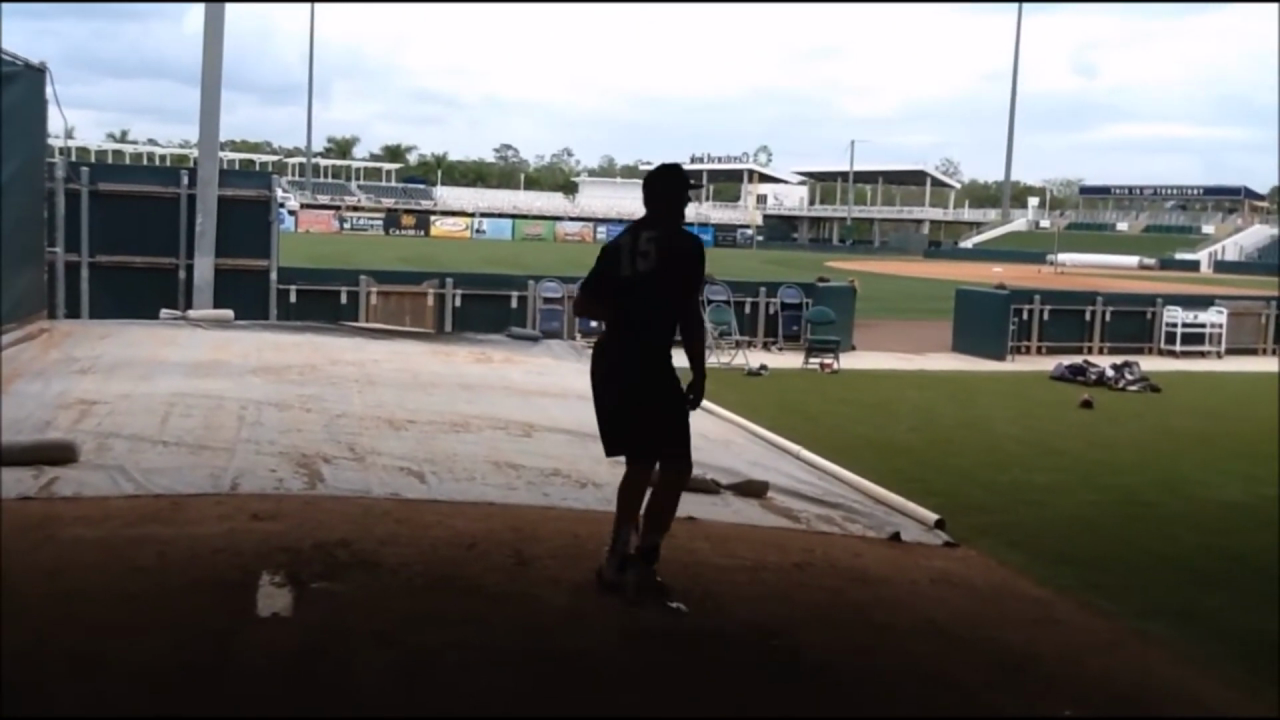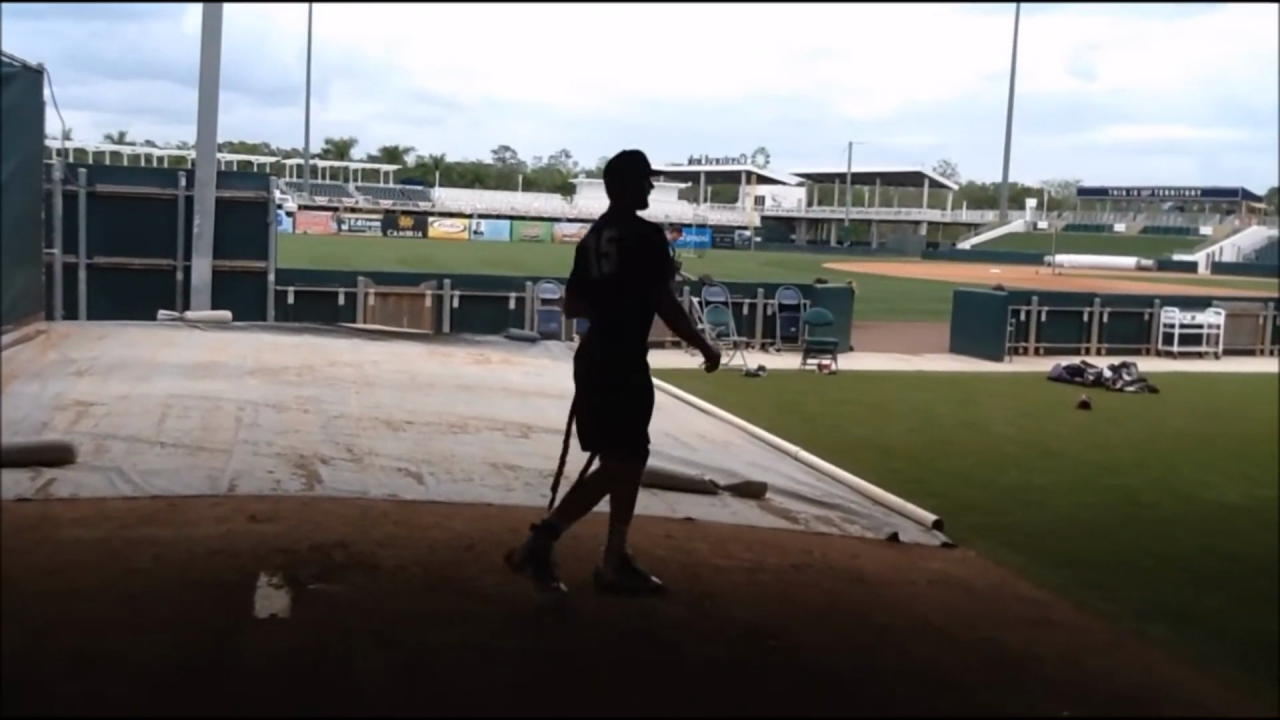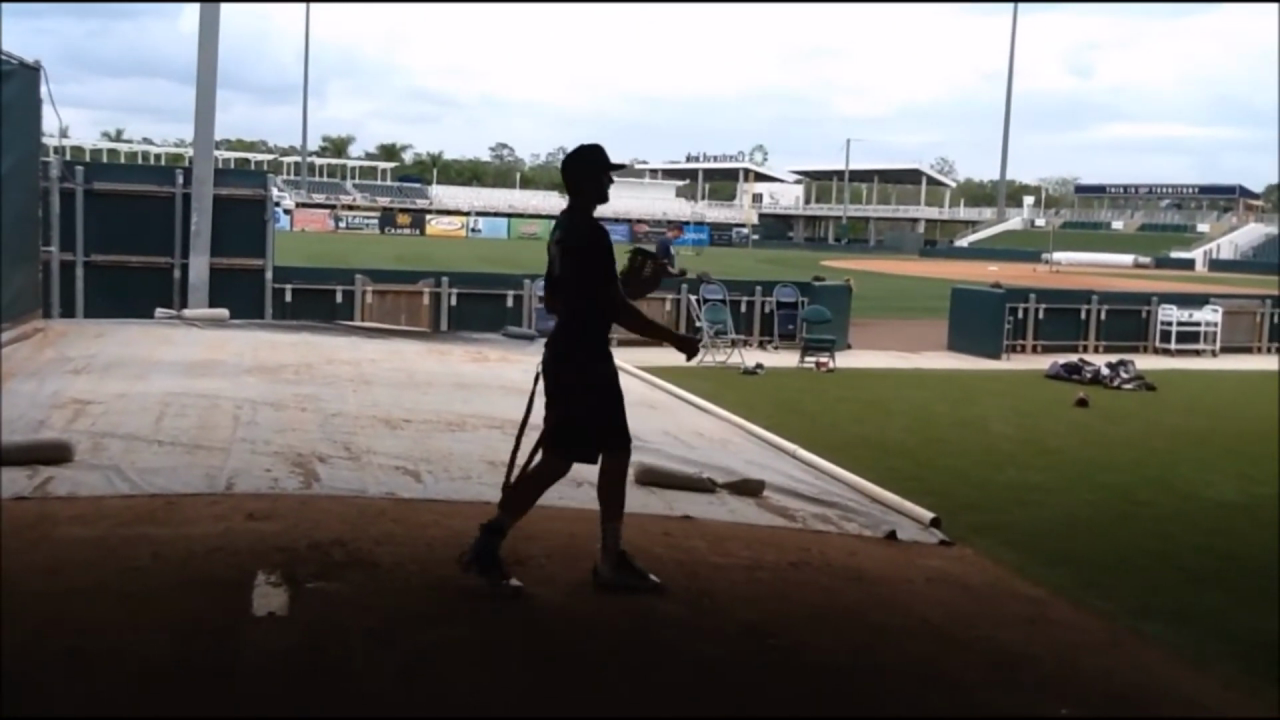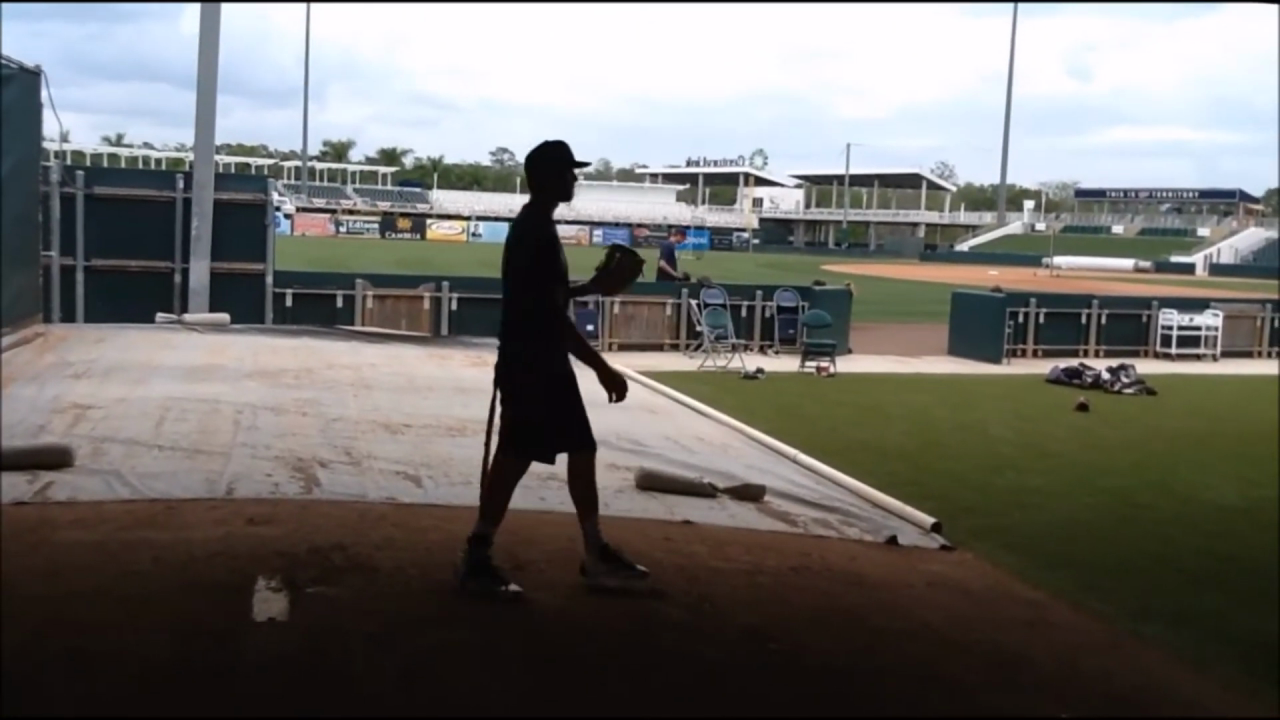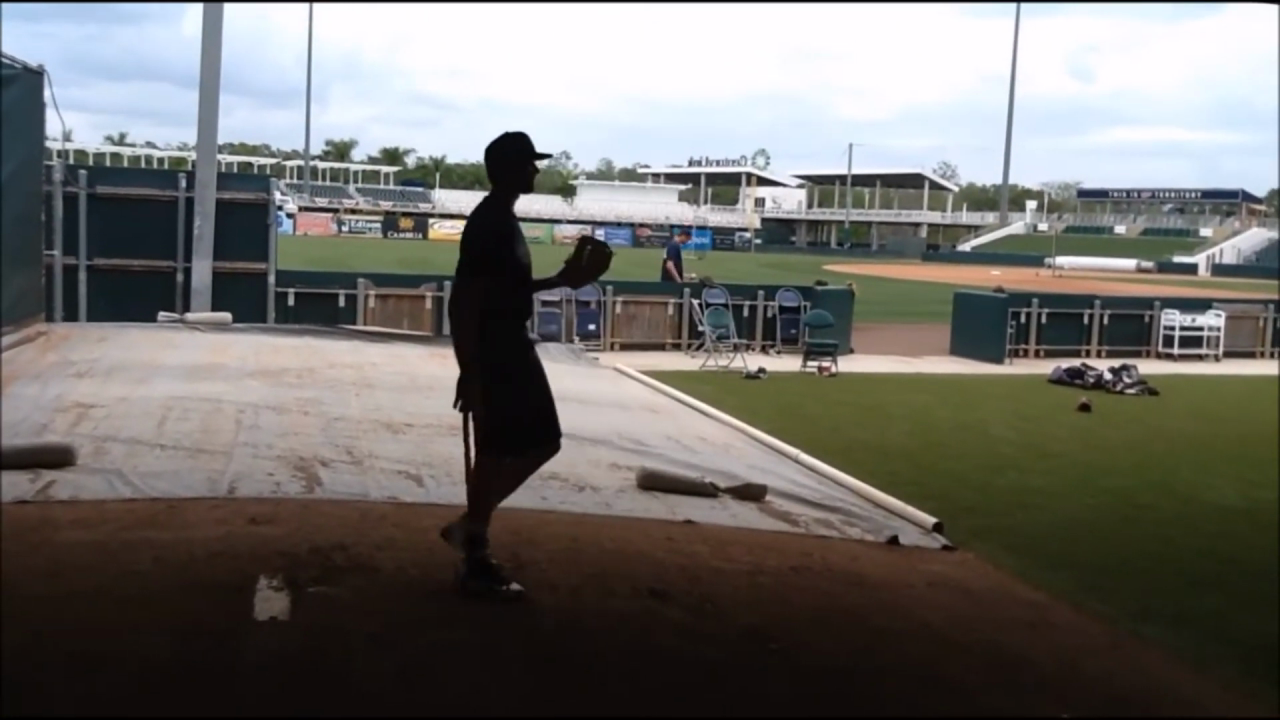
dt=0.2s
person 1, frame 1
left shoulder: (617, 245)
right shoulder: (686, 245)
left elbow: (584, 305)
right elbow: (690, 316)
right wrist: (698, 374)
left hip: (608, 362)
right hip: (649, 365)
left knee: (641, 461)
right knee: (675, 464)
left ankle: (621, 560)
right ankle: (642, 565)
person 1, frame 2
left shoulder: (592, 238)
right shoulder: (646, 235)
left elbow: (573, 305)
right elbow: (666, 306)
right wrist: (704, 347)
left hip: (593, 356)
right hip: (623, 362)
left knee: (628, 460)
right knee: (621, 463)
left ankle: (615, 560)
right ankle: (539, 543)
person 1, frame 3
left shoulder: (564, 231)
right shoulder: (590, 234)
left elbow: (554, 301)
right elbow: (616, 309)
right wrist: (675, 339)
left hip: (569, 355)
right hip: (581, 360)
left knee: (616, 452)
right knee: (556, 460)
left ankle: (612, 558)
right ankle: (487, 545)
person 1, frame 4
left shoulder: (531, 226)
right shoulder: (536, 232)
right elbow: (552, 314)
left wrist: (590, 287)
right wrist: (601, 368)
left hip: (543, 358)
right hip: (530, 361)
left knee: (581, 450)
right knee: (514, 458)
left ankle: (597, 554)
right ankle: (477, 559)
person 1, frame 5
left shoulder: (502, 219)
right shoulder: (488, 223)
right elbow: (464, 302)
left wrist: (559, 280)
right wrist: (470, 372)
left hip: (513, 350)
right hip: (492, 357)
left knee: (541, 444)
right knee: (498, 455)
left ankle: (469, 527)
right ankle: (475, 559)
